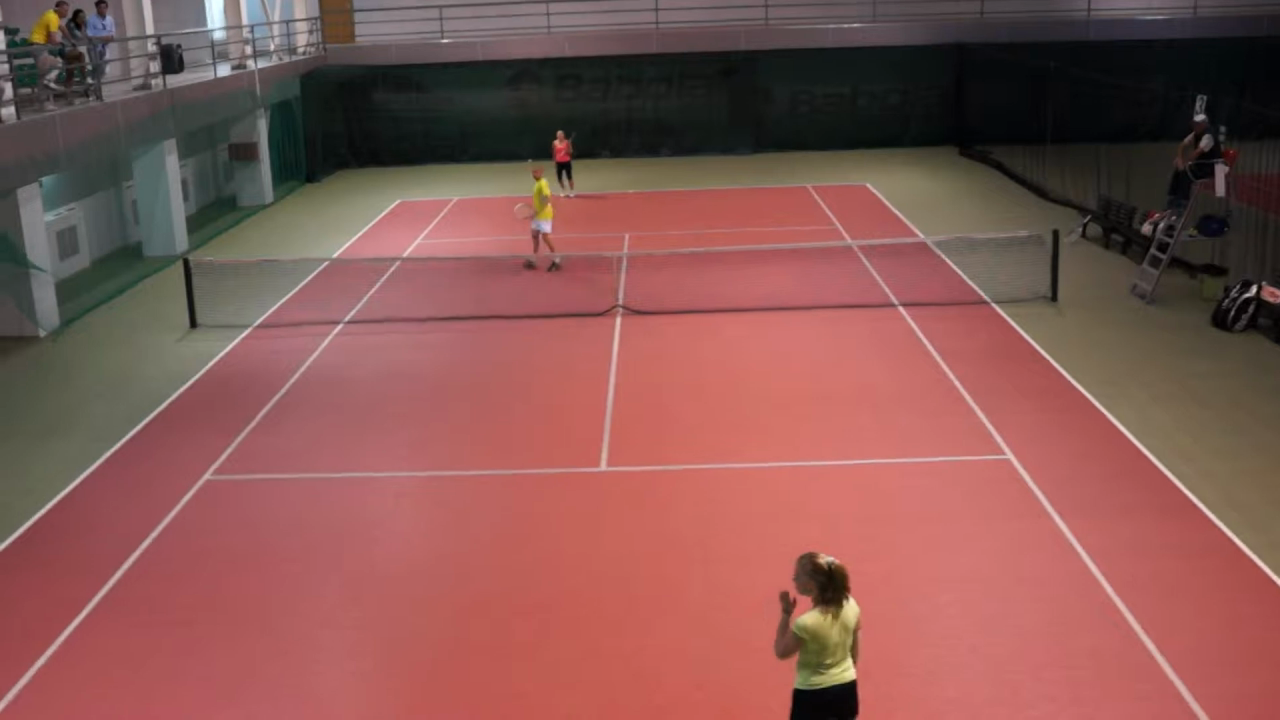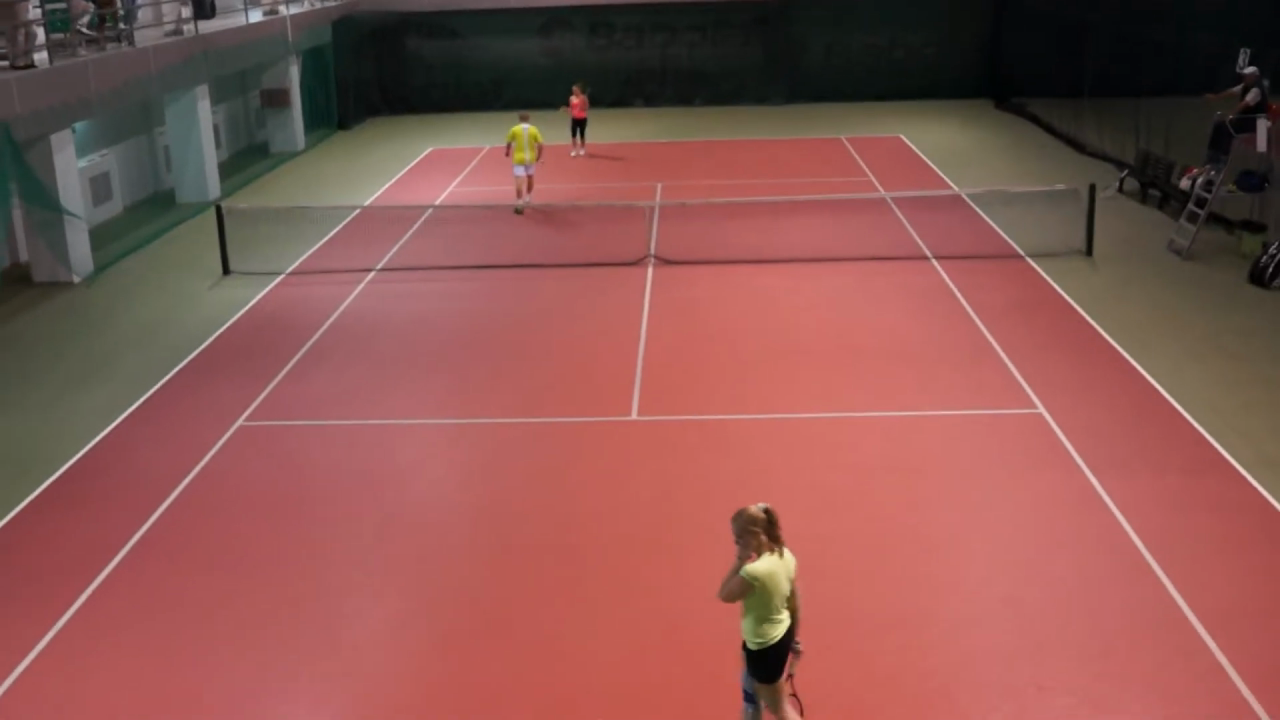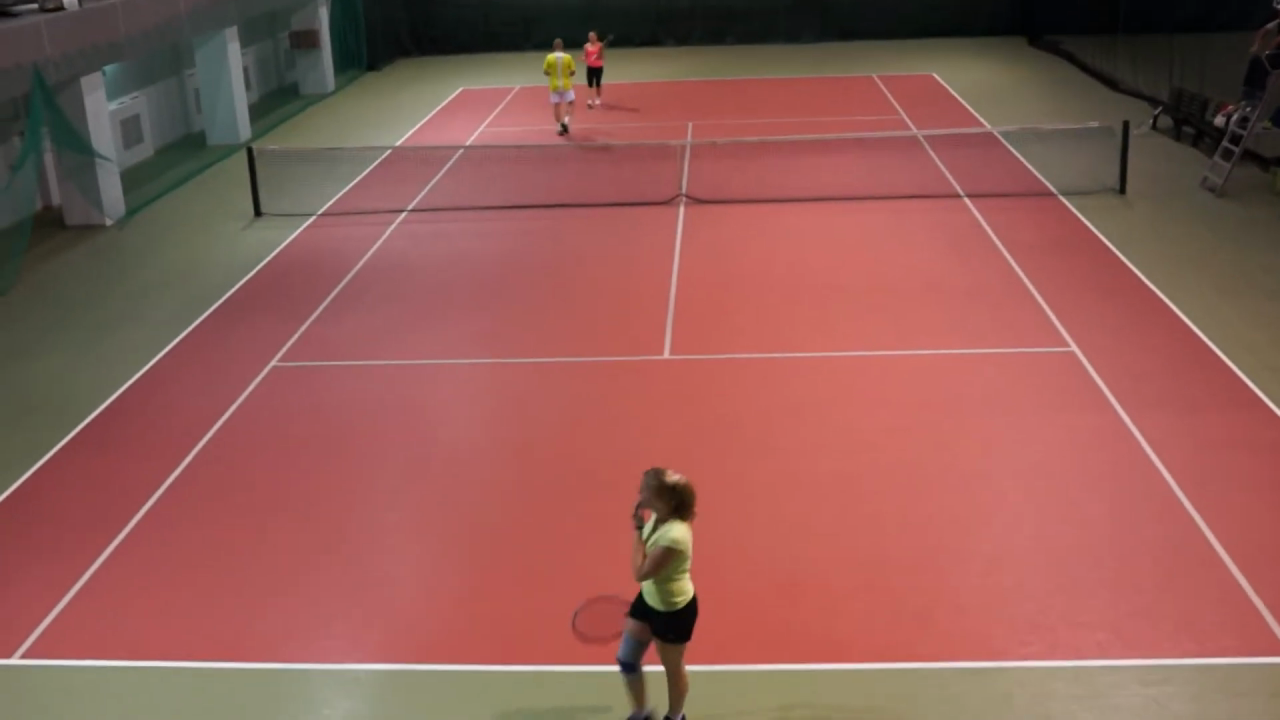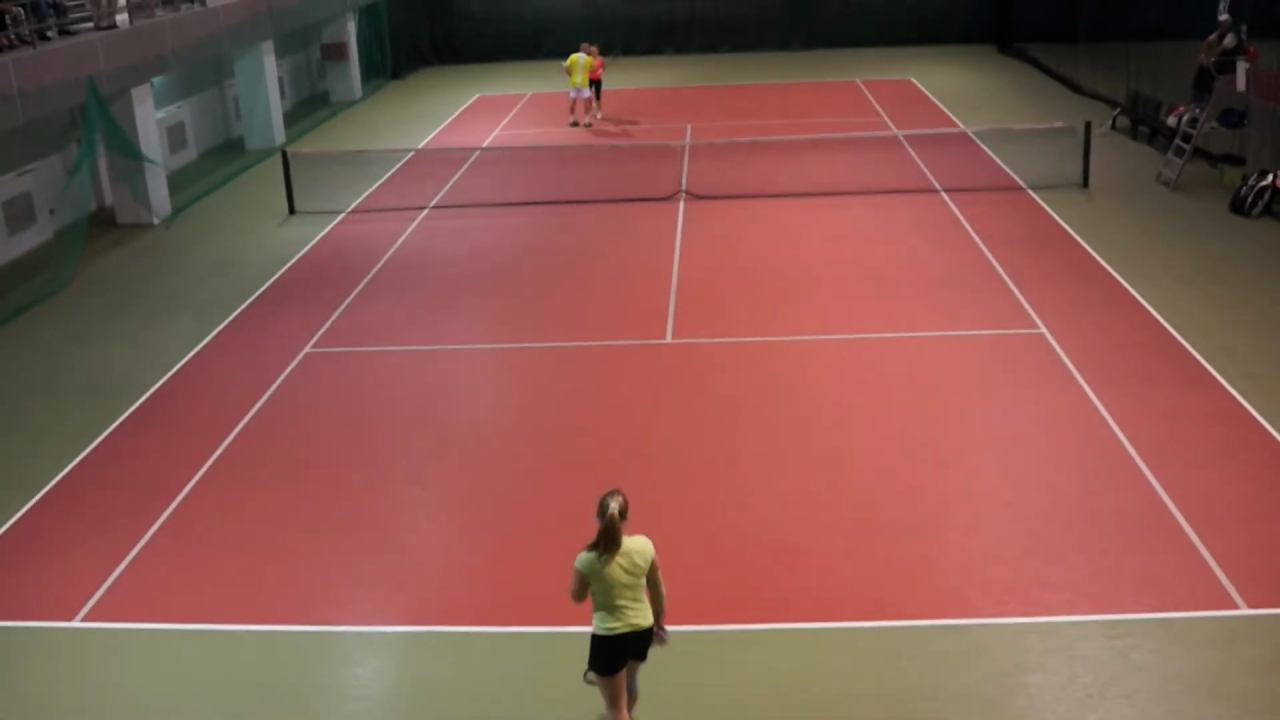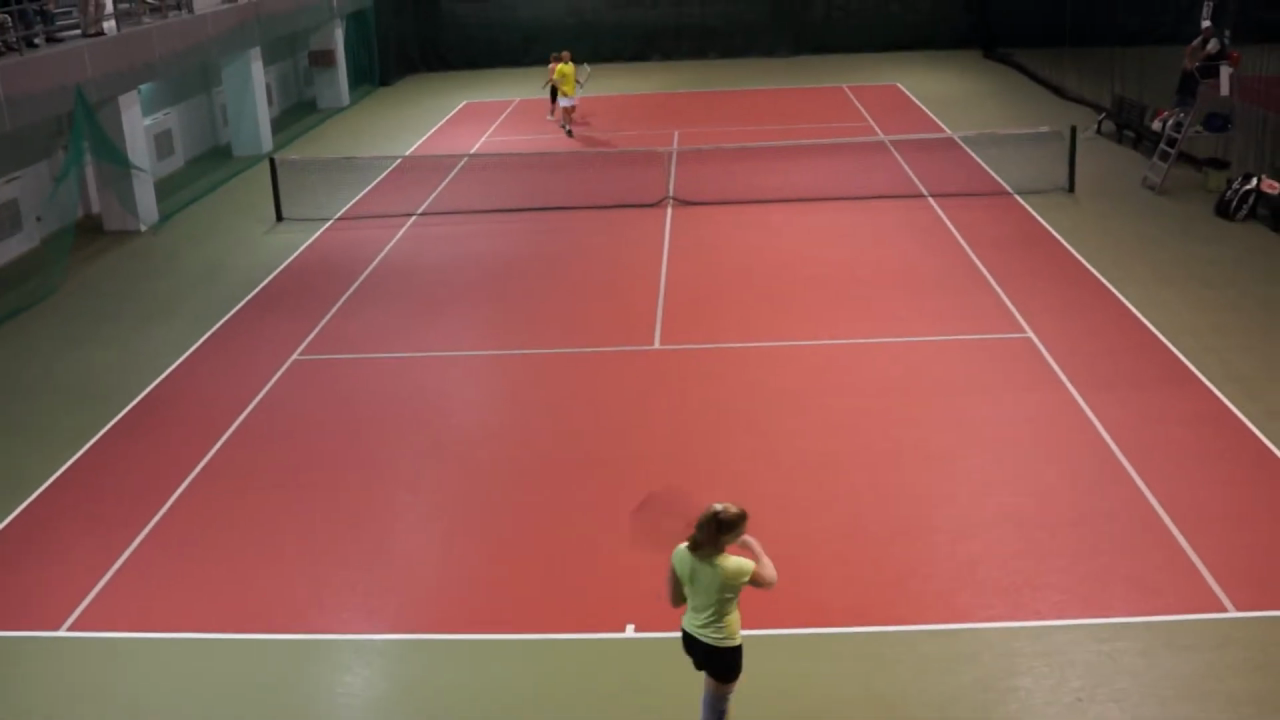
dt=1s
person 1, frame 1
left shoulder: (805, 624)
right shoulder: (850, 606)
left elbow: (780, 652)
right elbow: (854, 651)
left wrist: (786, 612)
left hip: (812, 696)
right hip: (846, 689)
person 1, frame 2
left shoulder: (755, 571)
right shoulder: (783, 554)
left elbow: (724, 595)
right elbow: (793, 602)
left wrist: (740, 560)
right wrist: (793, 638)
left hip: (764, 647)
right hip: (777, 637)
right knee: (751, 694)
person 1, frame 3
left shoulder: (673, 535)
right shoulder: (659, 518)
left elbow: (641, 572)
left wrist: (638, 526)
left hip: (674, 609)
right hip: (649, 599)
left knee: (672, 667)
right knee: (626, 661)
person 1, frame 4
left shoulder: (587, 560)
right shoulder: (644, 545)
left elbow: (577, 597)
right elbow: (658, 593)
right wrist: (661, 626)
left hip: (607, 638)
right hip: (643, 630)
right knee: (628, 682)
person 1, frame 5
left shoulder: (681, 553)
right shoulder: (738, 567)
left elbow: (676, 601)
right elbow: (770, 579)
right wrist: (754, 545)
left hip: (690, 636)
right hip: (721, 646)
left knee: (723, 689)
